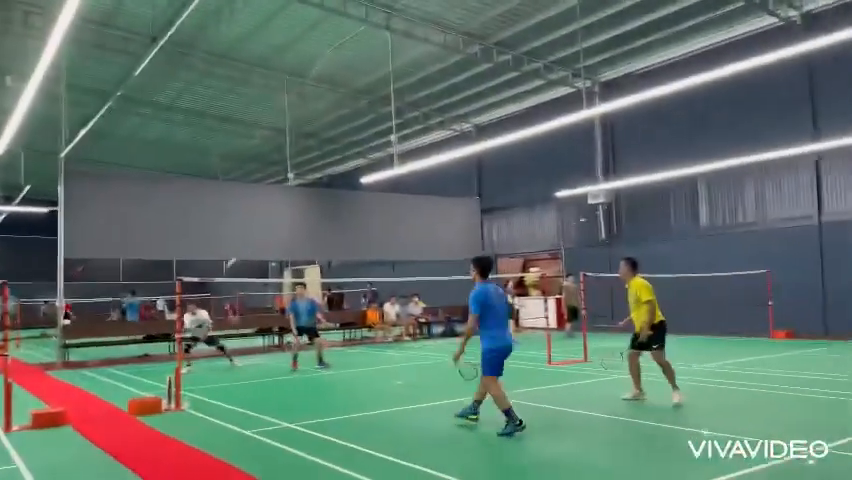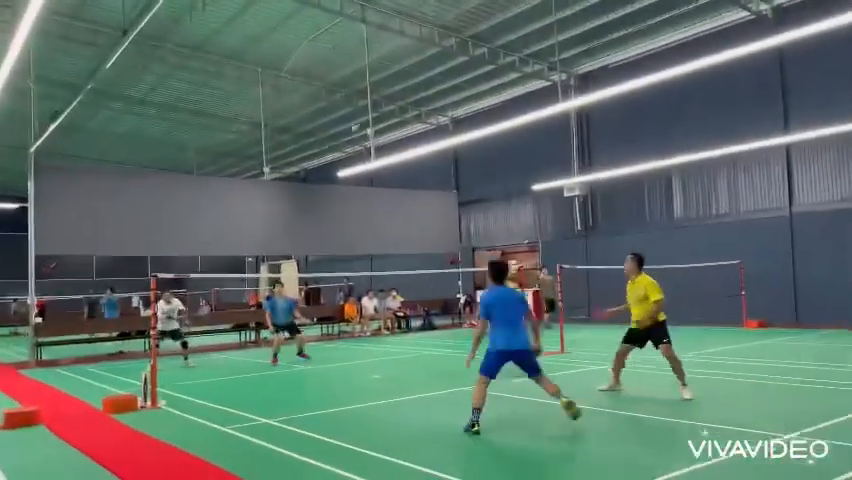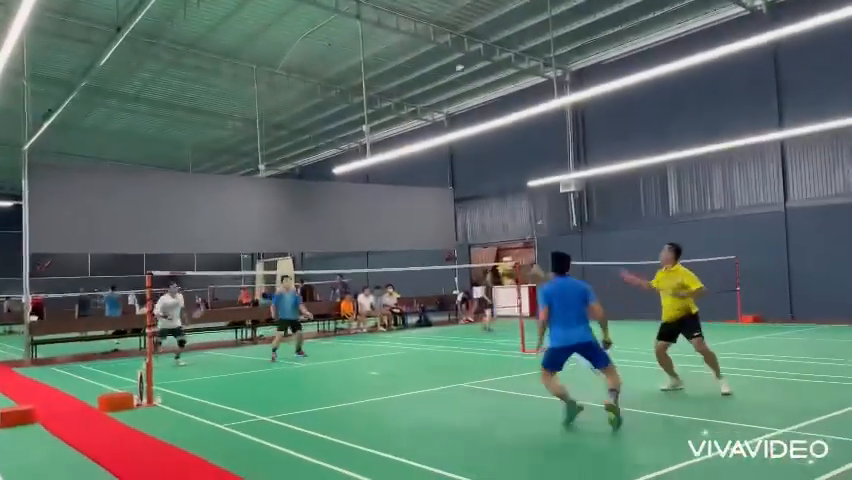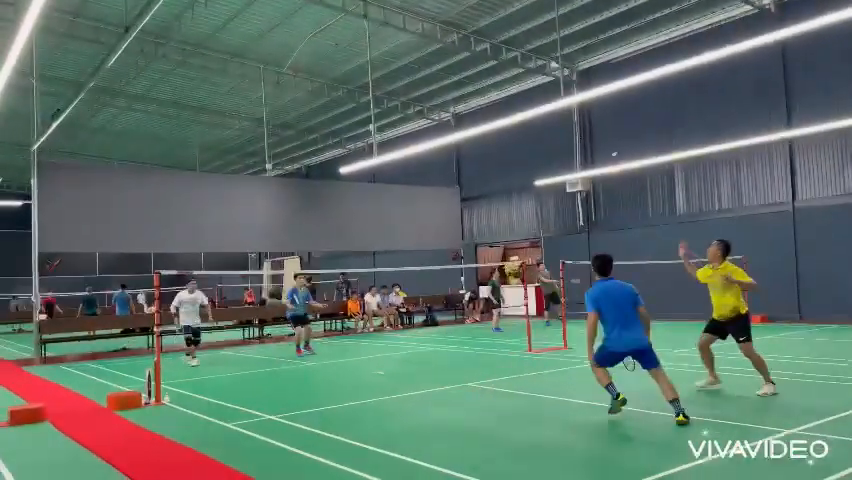
dt=0.2s
person 1, frame 1
left shoulder: (477, 294)
right shoulder: (498, 291)
left elbow: (472, 324)
left wrist: (461, 348)
left hip: (494, 345)
right hip: (504, 343)
left knee: (490, 382)
right knee: (487, 379)
left ankle: (514, 421)
right ankle: (473, 410)
person 1, frame 2
left shoulder: (486, 298)
right shoulder: (518, 295)
left elbow: (481, 328)
right elbow: (532, 320)
left wrist: (472, 351)
right wrist: (536, 343)
left hip: (499, 348)
right hip: (522, 346)
left knee: (481, 383)
right knee: (541, 379)
left ankle: (474, 421)
right ankle: (565, 401)
person 1, frame 3
left shoulder: (546, 289)
right shoulder: (582, 287)
left elbow: (543, 318)
right elbow: (599, 313)
left wrist: (540, 340)
right wrist: (606, 334)
left hip: (560, 342)
right hip: (584, 338)
left knee: (546, 376)
right knee: (610, 372)
left ankle: (571, 405)
right ankle: (612, 403)
person 1, frame 4
left shoulder: (592, 294)
right shoulder: (628, 288)
left elbow: (592, 323)
right elbow: (644, 315)
left wrist: (590, 349)
right wrist: (647, 335)
left hip: (614, 343)
right hip: (639, 340)
left knee: (596, 365)
right knee: (660, 376)
left ankle: (616, 396)
right ankle: (680, 413)
person 2, frame 1
left shoulder: (642, 285)
right shoulder: (630, 285)
left elbow: (651, 306)
left wrist: (646, 328)
right wrist: (627, 320)
left hip: (655, 326)
right hip: (640, 329)
left knee: (659, 358)
right knee: (631, 357)
left ankle: (675, 390)
right ankle: (638, 391)
person 2, frame 2
left shoulder: (648, 282)
right shoulder: (630, 284)
left elbow: (660, 304)
left wrist: (646, 318)
right wrist: (614, 311)
left hip: (656, 324)
right hip: (637, 326)
left knee: (668, 355)
right knee: (620, 352)
left ankle: (684, 387)
right ankle: (615, 382)
person 2, frame 3
left shoulder: (683, 273)
right shoulder: (661, 274)
left elbow: (701, 289)
right elbow: (652, 286)
left wrist: (684, 294)
right wrist: (632, 279)
left hip: (687, 316)
right hip: (668, 319)
left knee: (701, 348)
right knee: (659, 350)
left ankle: (721, 379)
right ankle: (675, 380)
person 2, frame 4
left shoulder: (732, 270)
right shoulder: (707, 270)
left elbow: (753, 285)
right elbow: (695, 274)
left wrist: (734, 281)
right wrist: (684, 257)
left hip: (738, 316)
right hip: (718, 317)
left knee: (748, 351)
right knee: (702, 344)
left ankle: (769, 383)
right ankle: (713, 378)
